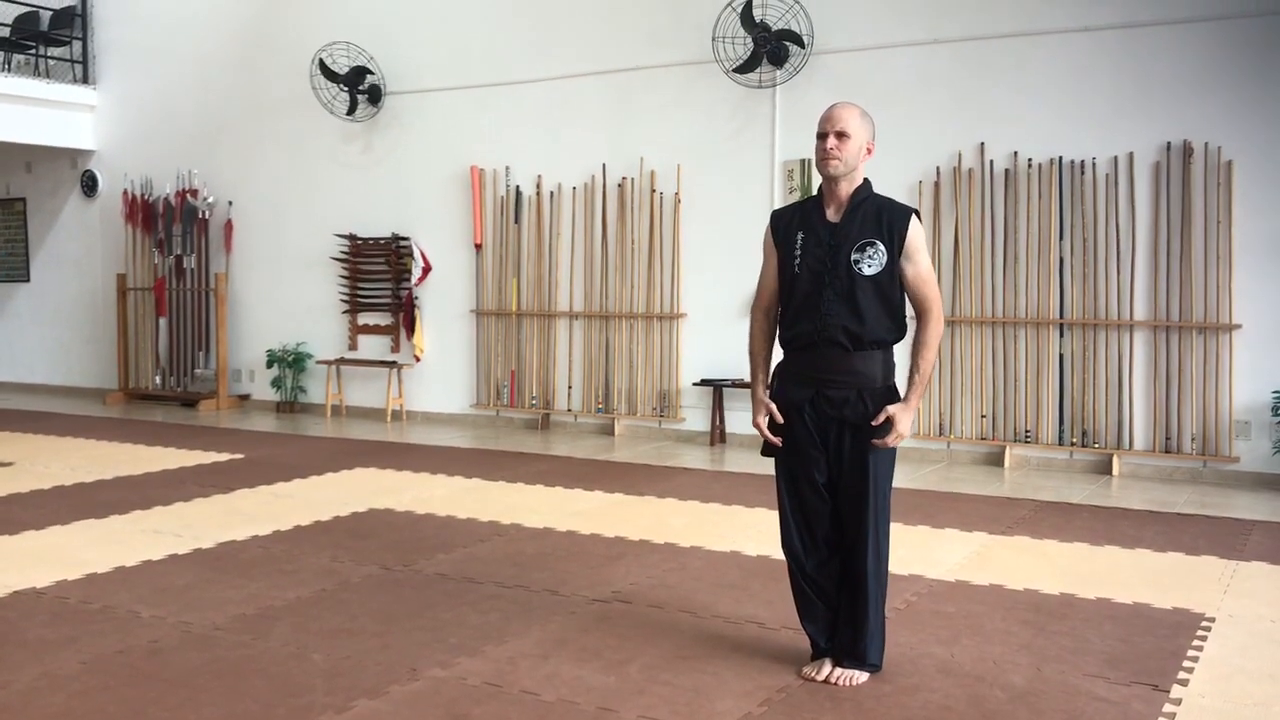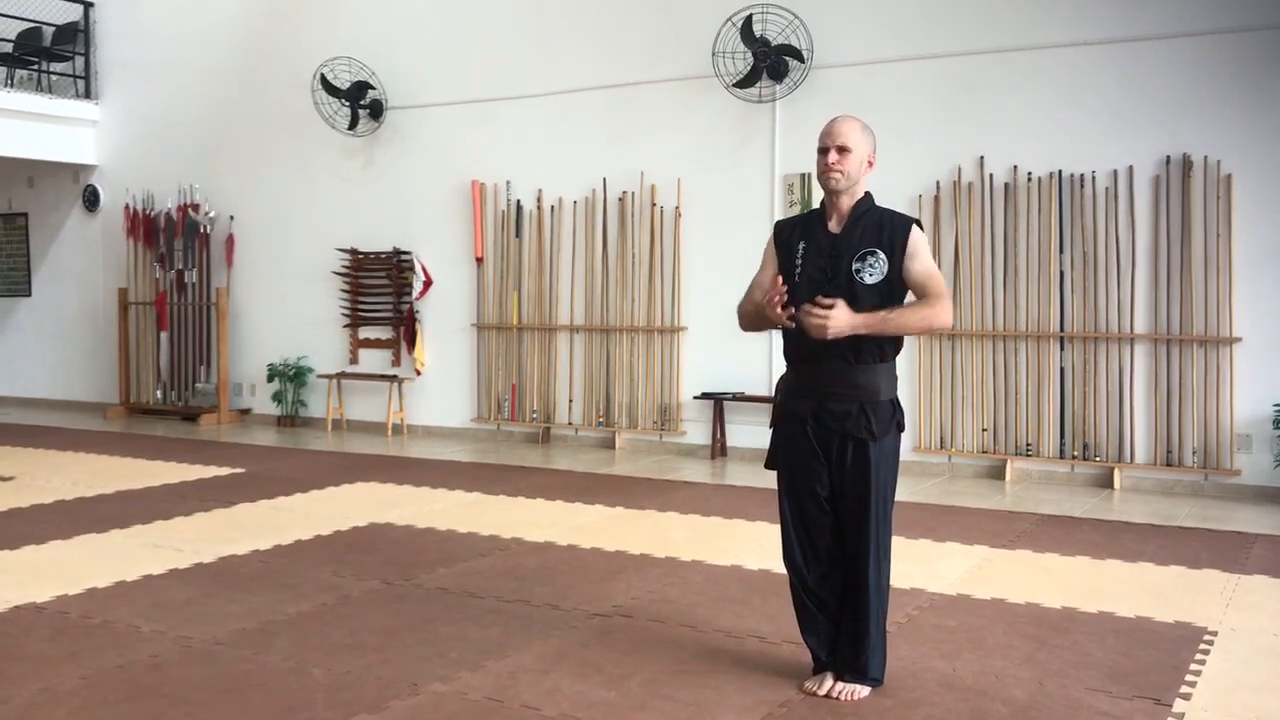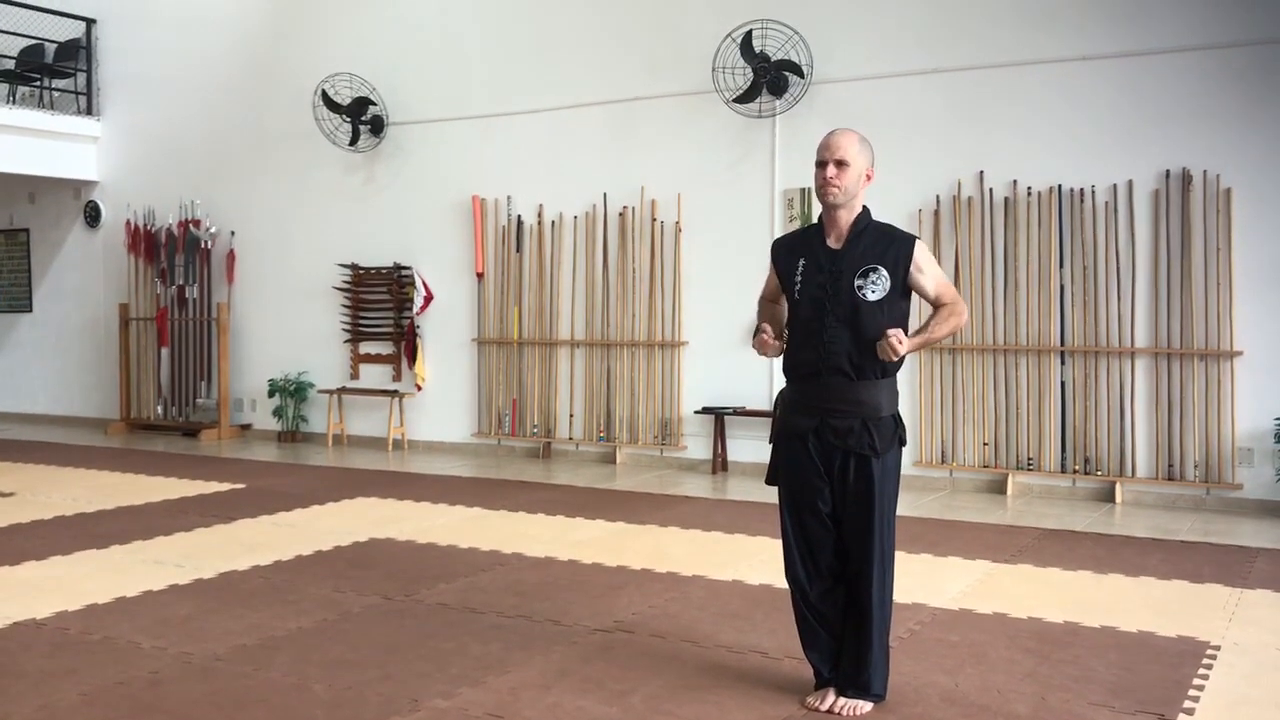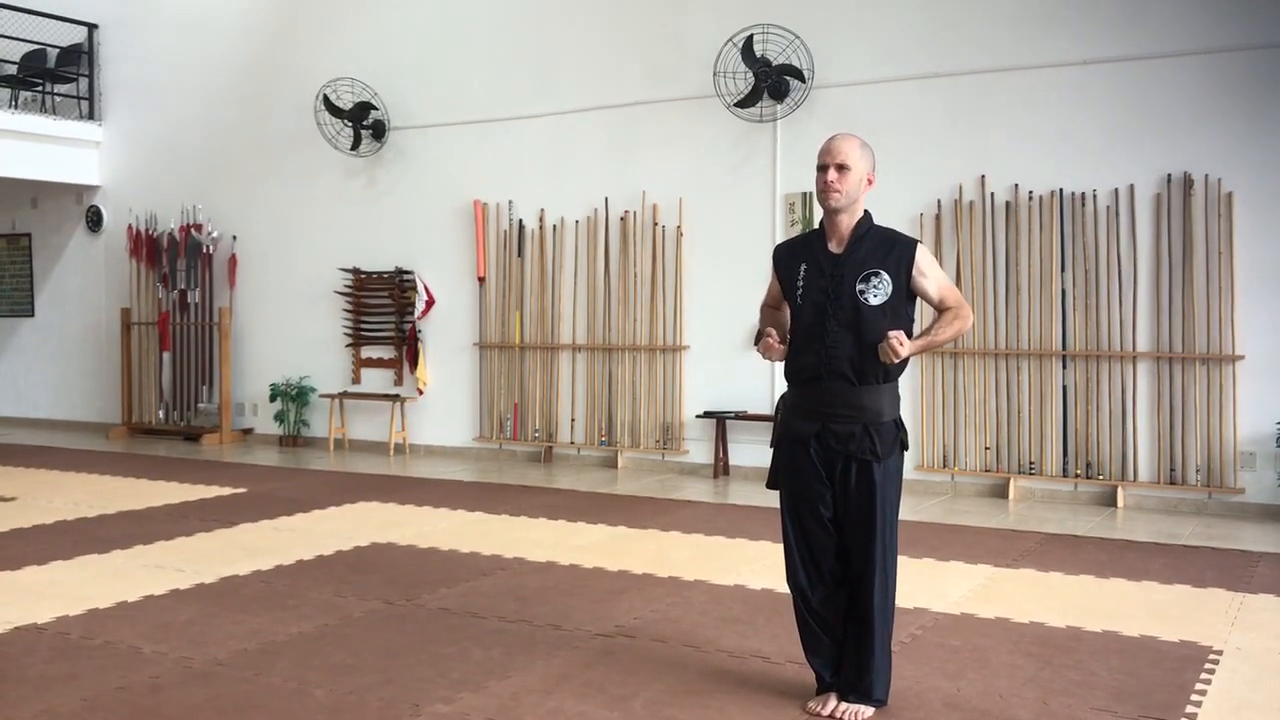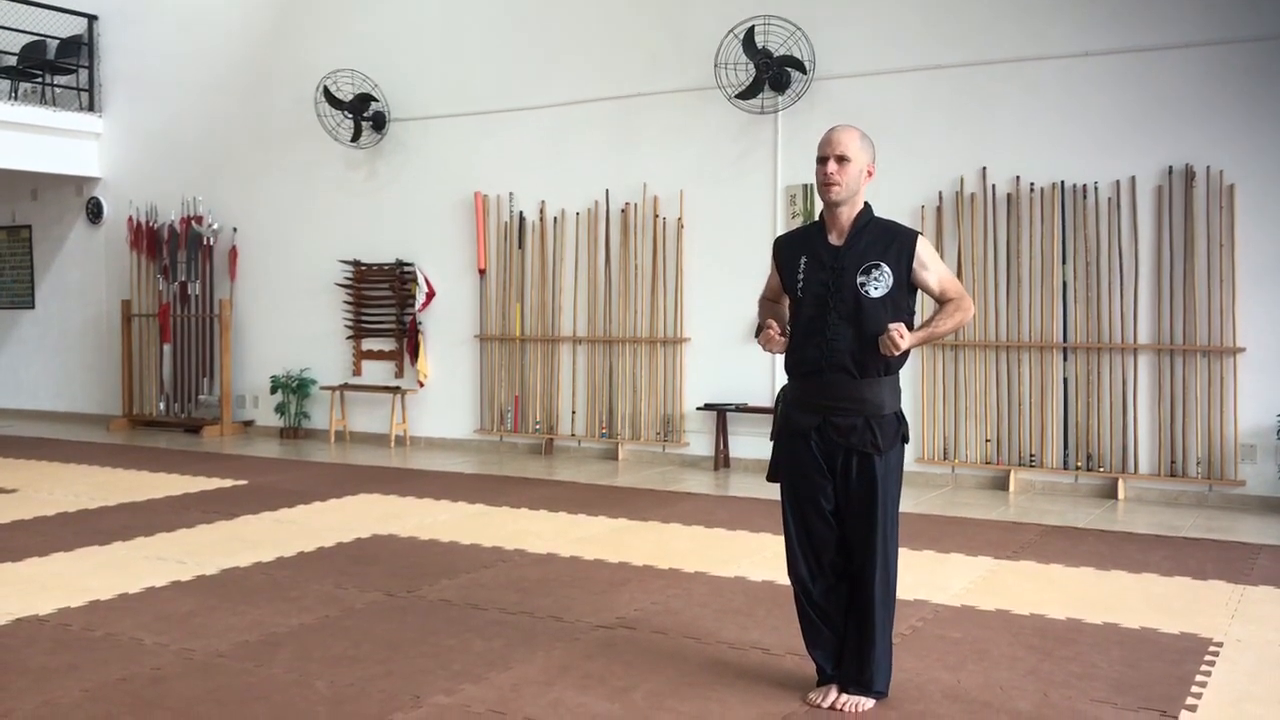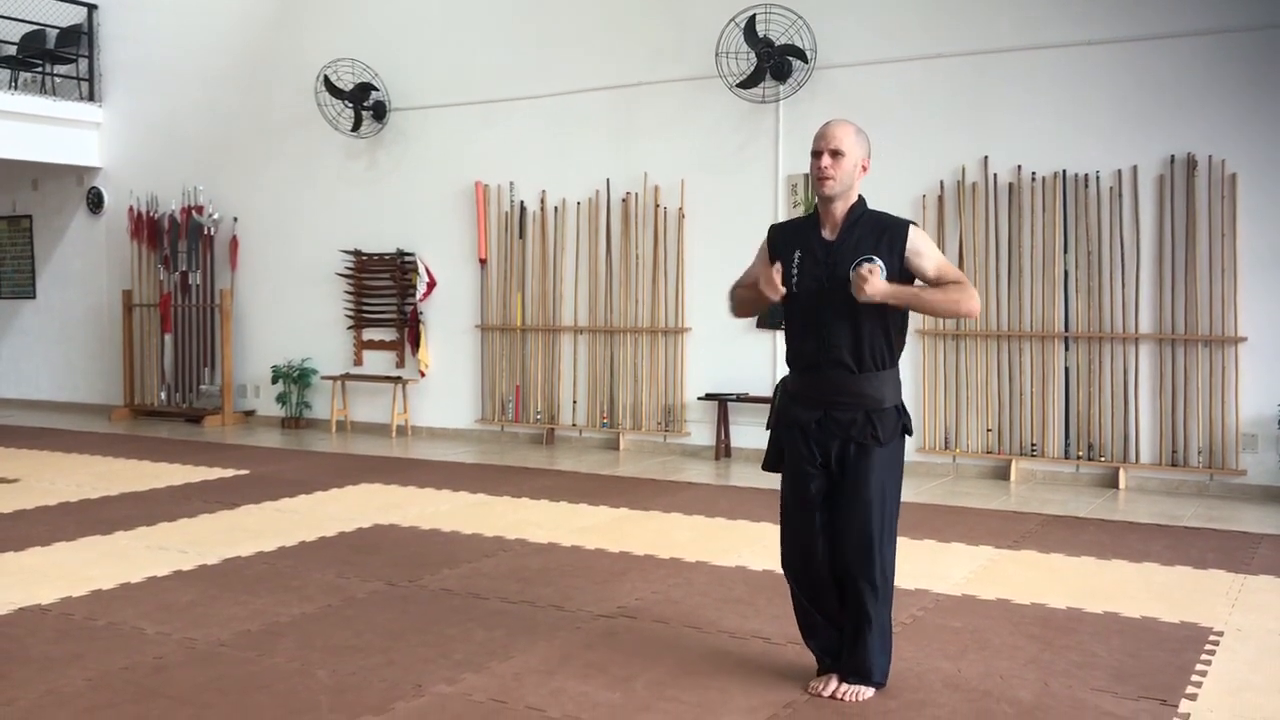
dt=0.5s
person 1, frame 1
left shoulder: (898, 222)
right shoulder: (785, 224)
left elbow: (929, 315)
right elbow: (764, 311)
left wrist: (909, 403)
right wrist: (759, 391)
left hip: (866, 393)
right hip: (797, 391)
left knee: (862, 528)
right knee: (805, 528)
left ankle: (859, 651)
right ankle: (824, 644)
person 1, frame 2
left shoulder: (900, 233)
right shoulder: (788, 234)
left elbow: (938, 312)
right elbow: (748, 313)
left wrist: (853, 323)
right wrist: (769, 311)
left hip: (865, 405)
right hip: (800, 401)
left knee: (862, 541)
right knee: (806, 542)
left ankle: (859, 665)
right ankle: (825, 658)
person 1, frame 3
left shoulder: (900, 249)
right shoulder: (789, 250)
left elbow: (953, 307)
left wrist: (910, 343)
right wrist: (768, 332)
left hip: (868, 420)
right hip: (801, 418)
left knee: (866, 556)
right knee: (809, 556)
person 1, frame 4
left shoulder: (902, 253)
right shoulder: (790, 256)
left elbow: (958, 312)
left wrist: (913, 345)
right wrist: (770, 336)
left hip: (869, 425)
right hip: (802, 423)
left knee: (868, 560)
right knee: (810, 561)
person 1, frame 5
left shoulder: (902, 245)
right shoulder: (790, 248)
left elbow: (960, 303)
left wrist: (913, 337)
right wrist: (769, 327)
left hip: (870, 418)
right hip: (803, 415)
left knee: (869, 553)
right knee: (811, 553)
left ankle: (865, 678)
right ankle: (830, 670)
person 1, frame 6
left shoulder: (898, 236)
right shoulder: (784, 238)
left elbow: (967, 301)
right elbow: (739, 302)
left wrist: (890, 293)
right wrist: (761, 292)
left hip: (870, 414)
right hip: (804, 410)
left knee: (863, 546)
right knee: (804, 547)
left ankle: (864, 667)
right ankle: (831, 658)
